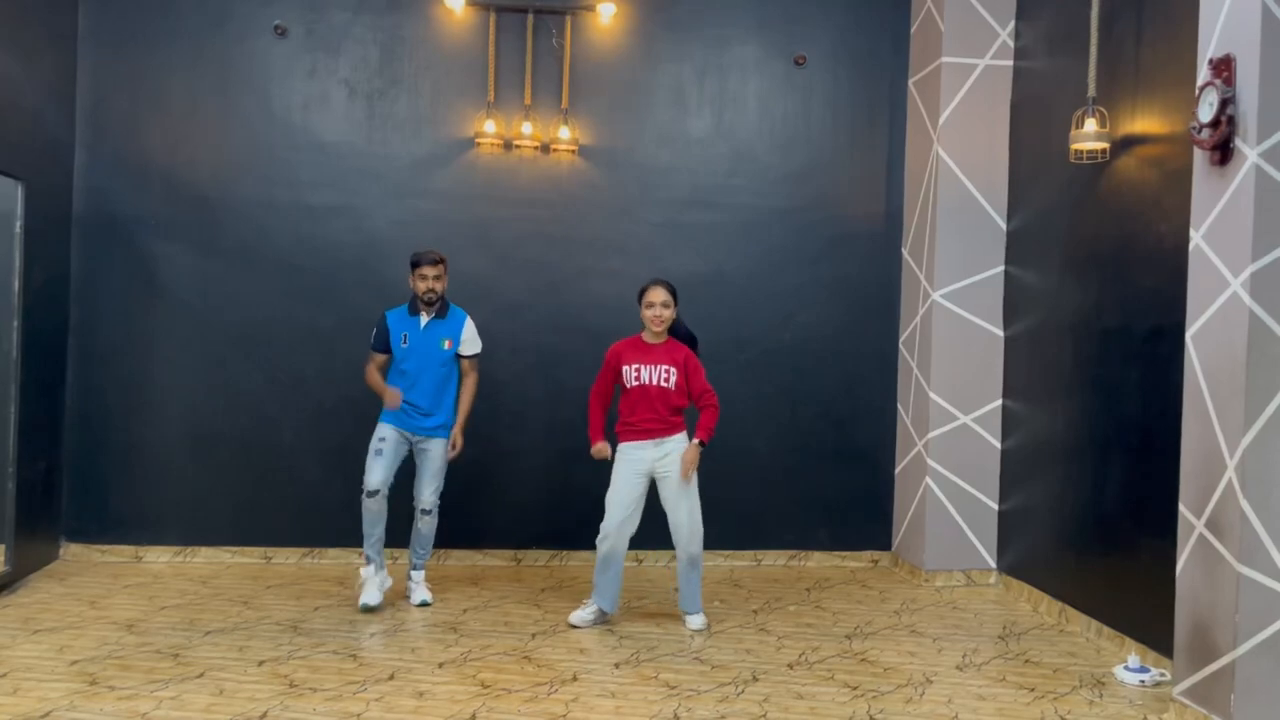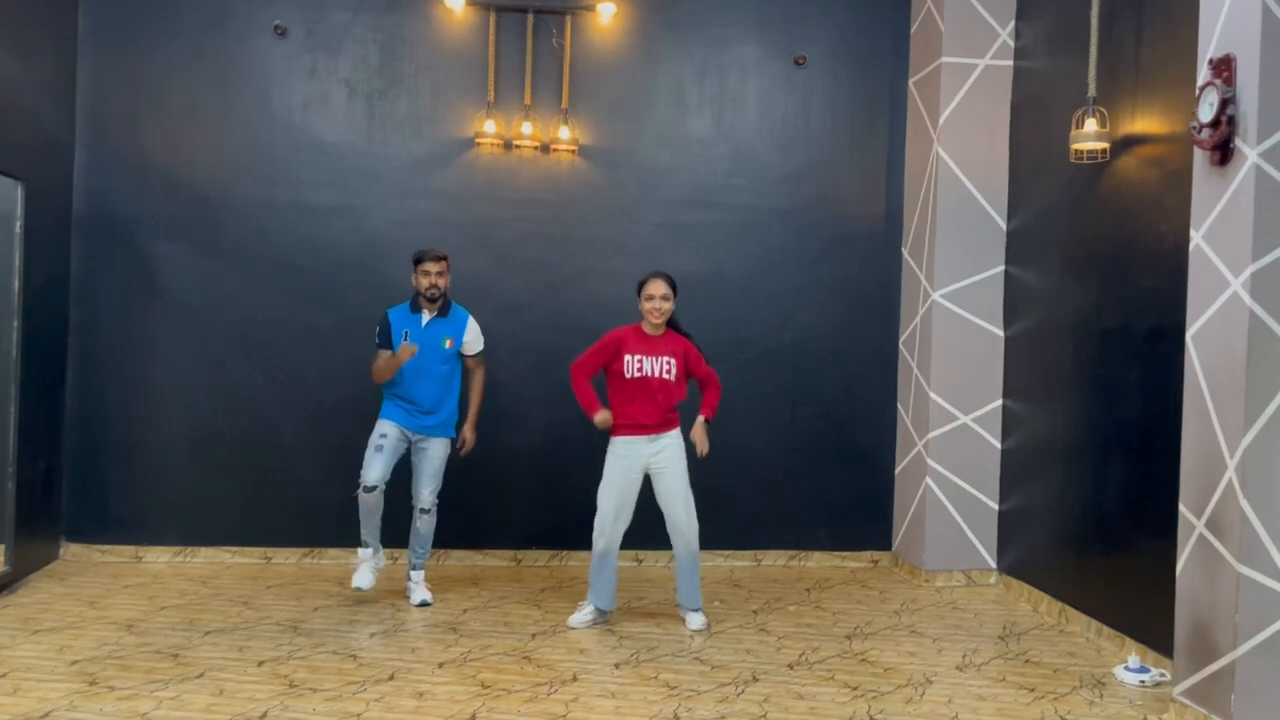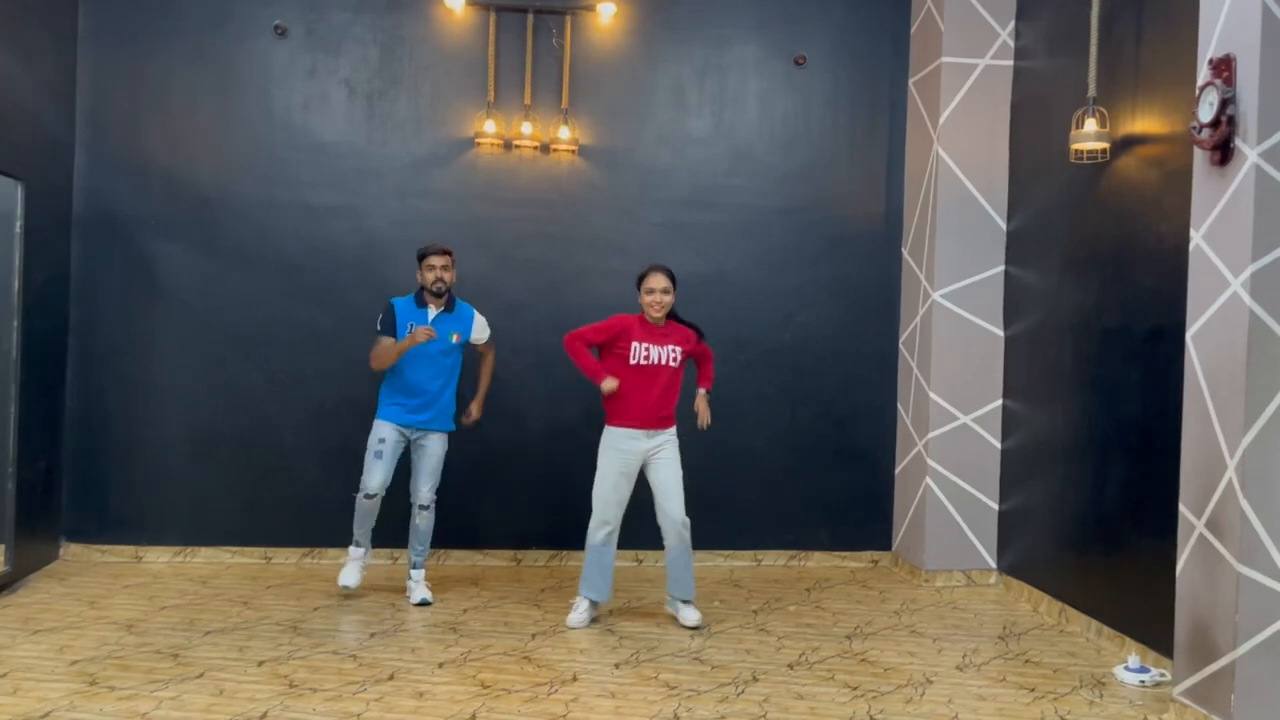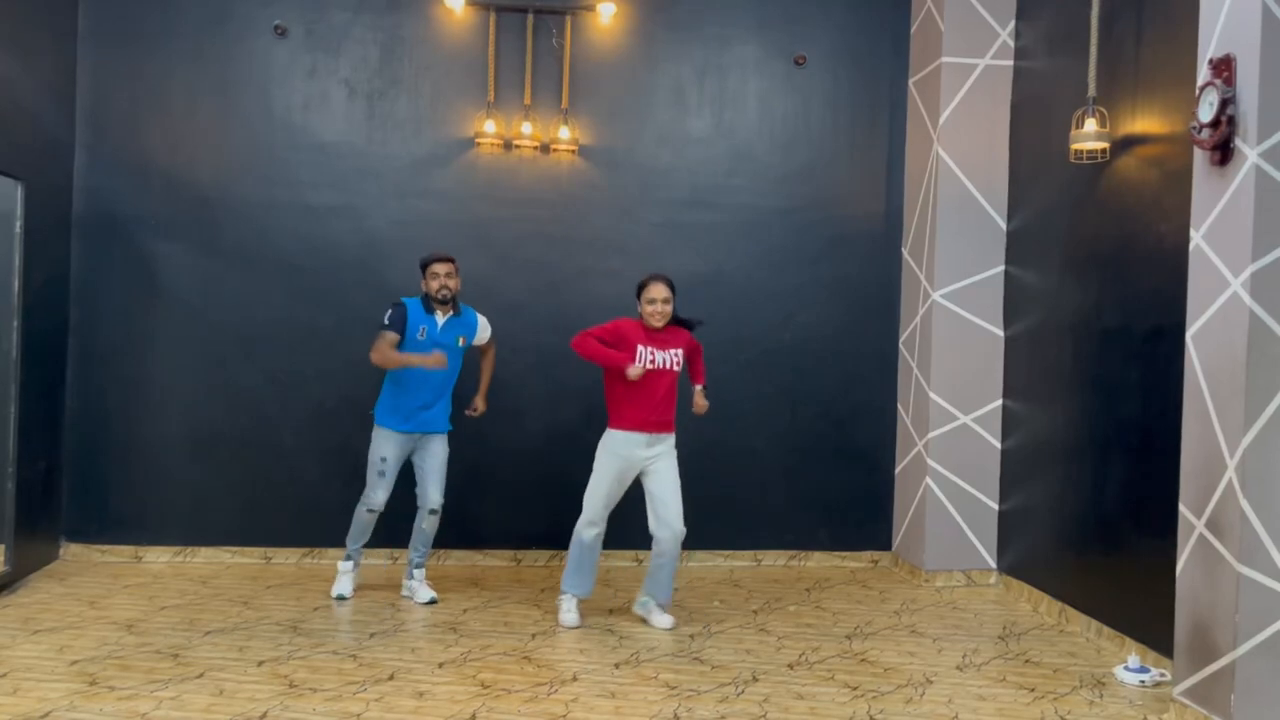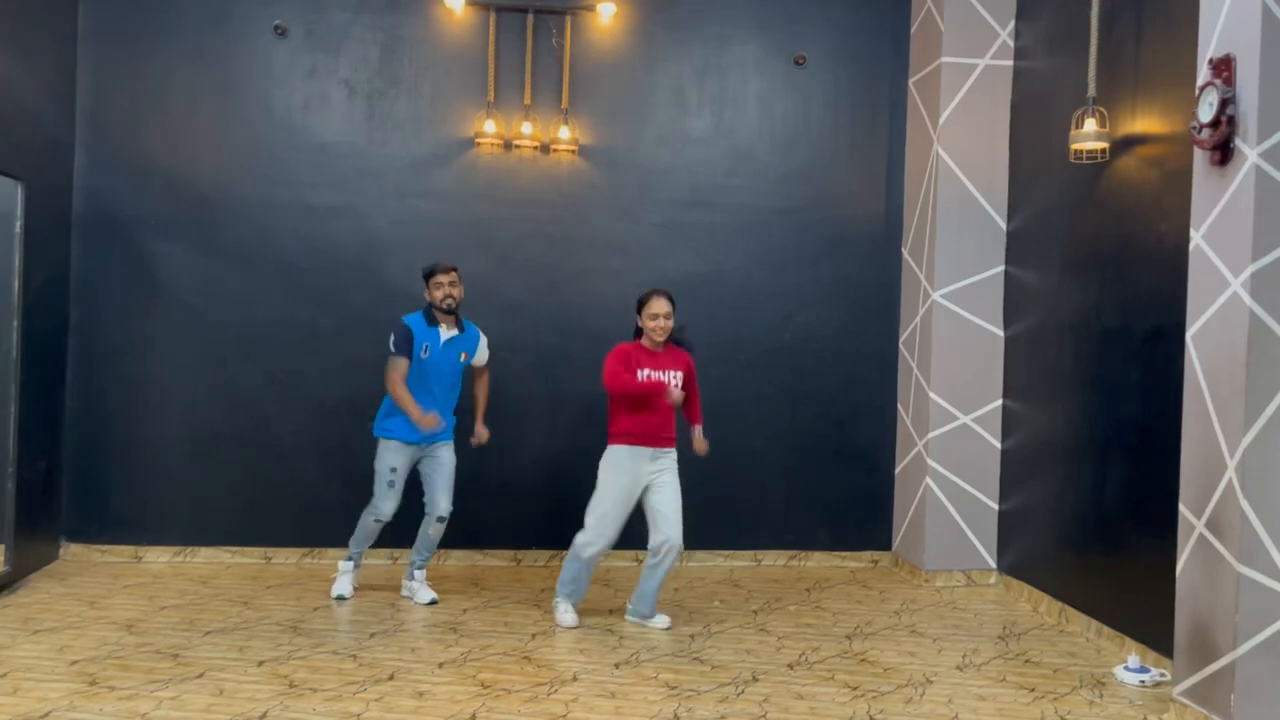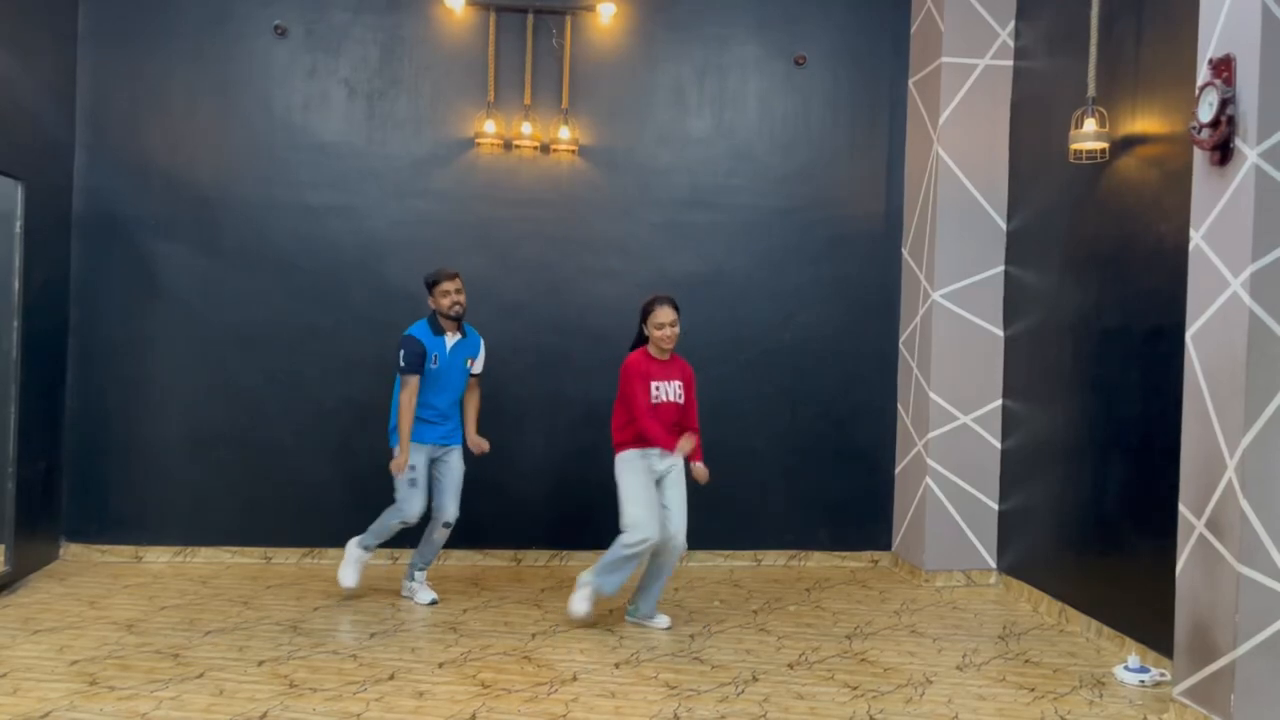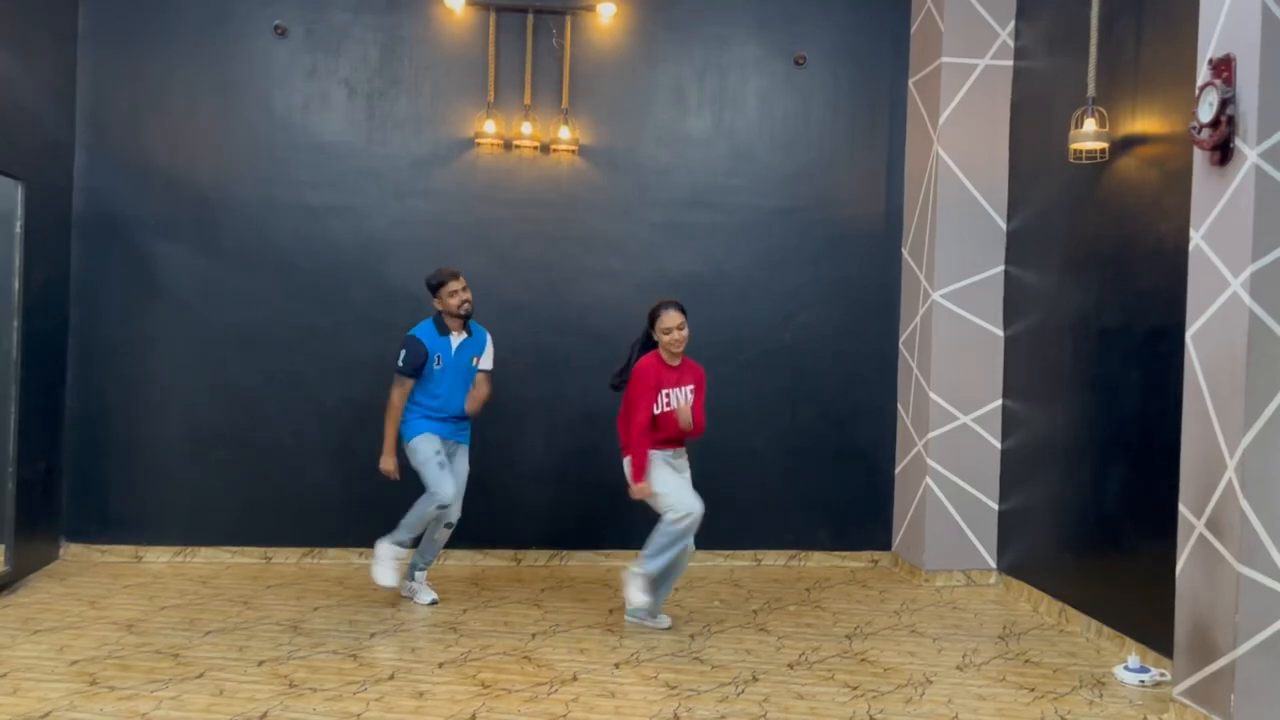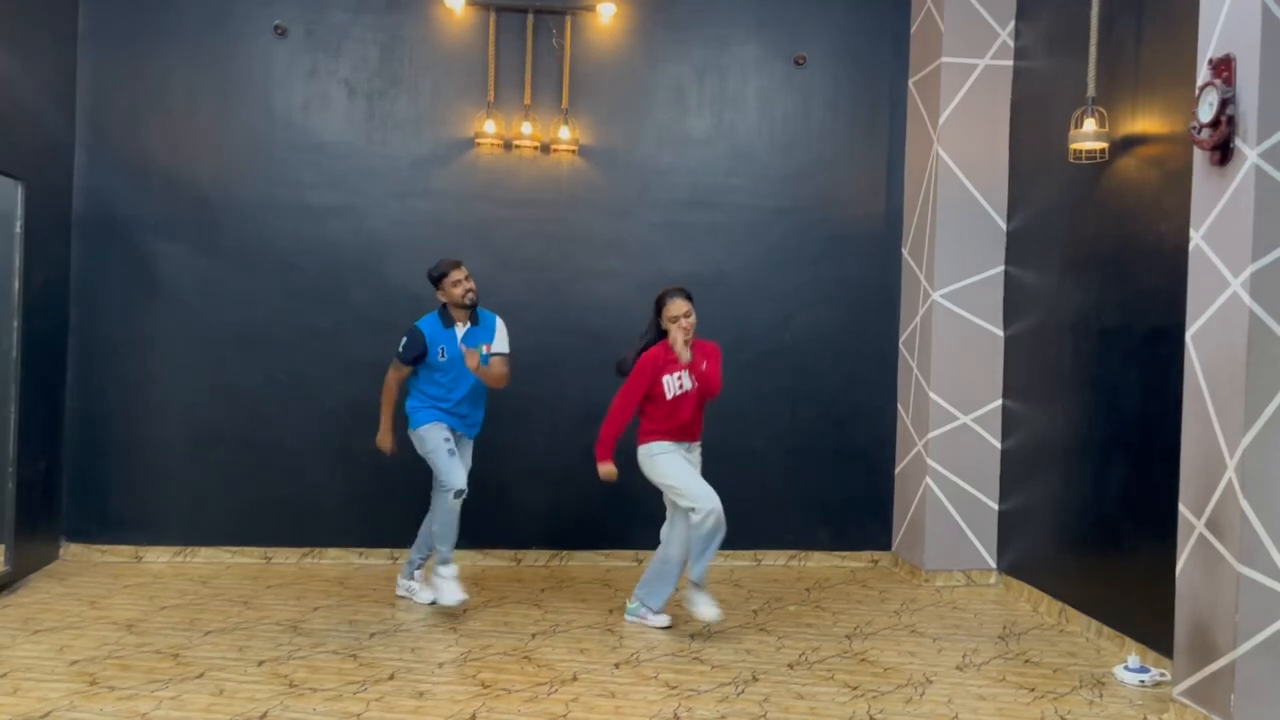
dt=0.1s
person 1, frame 1
left shoulder: (461, 324)
right shoulder: (391, 321)
left elbow: (469, 376)
right elbow: (372, 369)
left wrist: (459, 426)
right wrist: (384, 391)
left hip: (437, 429)
right hip: (395, 421)
left knee: (427, 503)
right knee: (373, 486)
left ankle: (416, 577)
right ankle: (375, 570)
person 1, frame 2
left shoulder: (464, 323)
right shoulder: (393, 318)
left elbow: (476, 371)
right elbow: (379, 373)
left wrist: (470, 422)
right wrist: (398, 359)
left hip: (437, 428)
right hip: (395, 417)
left knee: (425, 502)
right knee: (370, 482)
left ankle: (416, 577)
right ankle: (370, 551)
person 1, frame 3
left shoulder: (469, 318)
right shoulder: (397, 309)
left elbow: (488, 352)
right elbow: (377, 361)
left wrist: (479, 399)
right wrist: (409, 342)
left hip: (436, 424)
right hip: (393, 415)
left knee: (424, 499)
right knee: (373, 486)
left ankle: (416, 576)
right ankle: (359, 549)
person 1, frame 4
left shoulder: (472, 321)
right shoulder: (404, 310)
left elbow: (488, 349)
right elbow: (378, 355)
left wrist: (481, 394)
right wrist: (419, 360)
left hip: (434, 428)
right hip: (392, 423)
left knee: (432, 503)
right knee: (375, 500)
left ankle: (415, 576)
right ankle: (349, 563)
person 1, frame 5
left shoulder: (474, 337)
right shoulder: (408, 328)
left elbow: (481, 374)
right elbow: (393, 380)
left wrist: (479, 420)
right wrist: (417, 415)
left hip: (440, 437)
right hip: (398, 433)
left knee: (441, 510)
right knee: (383, 510)
left ankle: (415, 576)
right ankle: (349, 563)
person 1, frame 6
left shoulder: (474, 341)
right shoulder: (415, 340)
right elbow: (408, 395)
left wrist: (472, 432)
right wrist: (402, 451)
left hip: (450, 442)
right hip: (413, 438)
left knee: (448, 516)
right knee: (411, 509)
left ankle: (416, 578)
right ankle: (361, 547)
person 1, frame 7
left shoulder: (481, 337)
right shoulder: (420, 341)
left elbow: (482, 386)
right elbow: (398, 397)
left wrist: (476, 401)
right wrist: (387, 451)
left hip: (457, 436)
right hip: (422, 429)
left knee: (450, 515)
right knee: (442, 497)
left ankle: (413, 577)
right ankle: (391, 545)
person 1, frame 8
left shoulder: (493, 324)
right shoulder: (423, 331)
left elbow: (501, 376)
right elbow: (394, 377)
left wrist: (480, 369)
right wrist: (385, 427)
left hip: (465, 425)
right hip: (429, 419)
left knee: (447, 497)
right knee: (455, 485)
left ankle: (411, 576)
right ankle: (446, 569)
person 2, frame 1
left shoulder: (684, 356)
right shoulder: (621, 351)
left elbow: (708, 404)
right elbow: (600, 393)
left wrist: (697, 446)
right wrist: (597, 435)
left hip: (673, 448)
right hip: (631, 450)
left knee: (688, 532)
right knee: (614, 529)
left ankle: (691, 606)
right ankle: (601, 604)
person 2, frame 2
left shoulder: (682, 347)
right shoulder: (619, 339)
left elbow: (711, 383)
right elbow: (579, 371)
left wrist: (702, 420)
right wrist: (595, 410)
left hip: (667, 444)
right hip: (624, 446)
left knee: (685, 527)
right knee: (607, 525)
left ankle: (691, 605)
right ankle: (598, 604)
person 2, frame 3
left shoulder: (684, 333)
right shoulder: (624, 325)
left elbow: (705, 357)
right elbow: (573, 341)
left wrist: (702, 394)
right wrist: (601, 376)
left hip: (664, 438)
right hip: (621, 437)
left knee: (675, 519)
right knee: (605, 518)
left ankle: (682, 599)
right ankle: (589, 598)
person 2, frame 4
left shoulder: (682, 337)
right shoulder: (624, 330)
left elbow: (696, 352)
right elbow: (581, 341)
left wrist: (699, 389)
right wrist: (623, 365)
left hip: (662, 446)
right hip: (620, 441)
left knee: (671, 528)
right knee: (593, 518)
left ankle: (651, 601)
right ankle: (572, 594)
person 2, frame 5
left shoulder: (682, 359)
right shoulder: (626, 352)
left elbow: (691, 393)
right elbow: (612, 382)
left wrist: (697, 427)
right wrist: (662, 389)
left hip: (664, 459)
right hip: (626, 454)
left knee: (669, 541)
right knee: (598, 534)
left ankle: (641, 607)
right ankle: (566, 597)
person 2, frame 6
left shoulder: (683, 370)
right shoulder: (635, 363)
left elbow: (690, 421)
right elbow: (640, 413)
left wrist: (696, 459)
right wrist: (673, 444)
left hip: (671, 462)
right hip: (635, 457)
left knee: (674, 540)
right knee: (644, 534)
left ankle: (642, 608)
right ankle: (591, 582)
person 2, frame 7
left shoulder: (695, 374)
right shoulder: (644, 369)
left elbow: (698, 426)
right elbow: (634, 426)
left wrist: (689, 420)
right wrist: (638, 477)
left hip: (678, 457)
right hip: (645, 459)
left knee: (680, 539)
right knee: (688, 509)
left ankle: (643, 607)
right ankle: (640, 572)
person 2, frame 8
left shoulder: (708, 352)
right shoulder: (652, 359)
left elbow: (712, 389)
right elbow: (622, 406)
left wrist: (687, 358)
right wrist: (604, 454)
left hip: (690, 452)
right hip: (658, 450)
left knee: (681, 534)
right knee: (709, 507)
left ankle: (643, 606)
right ankle: (696, 584)
